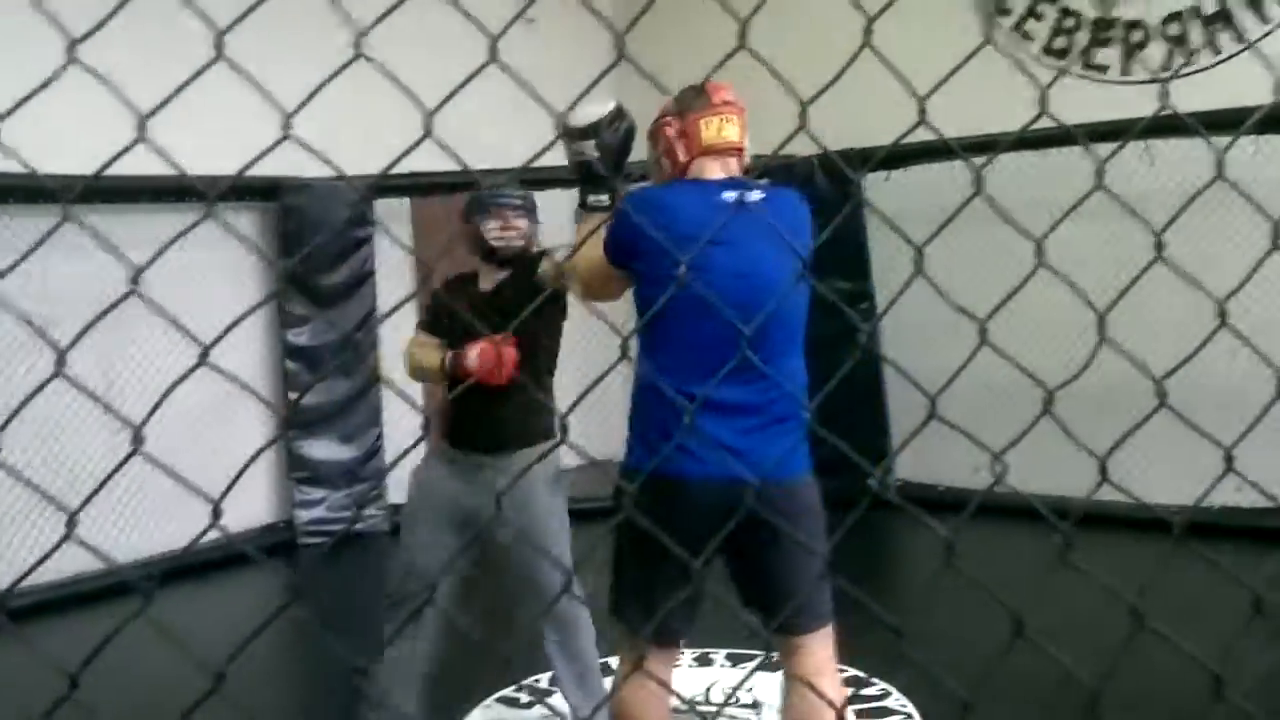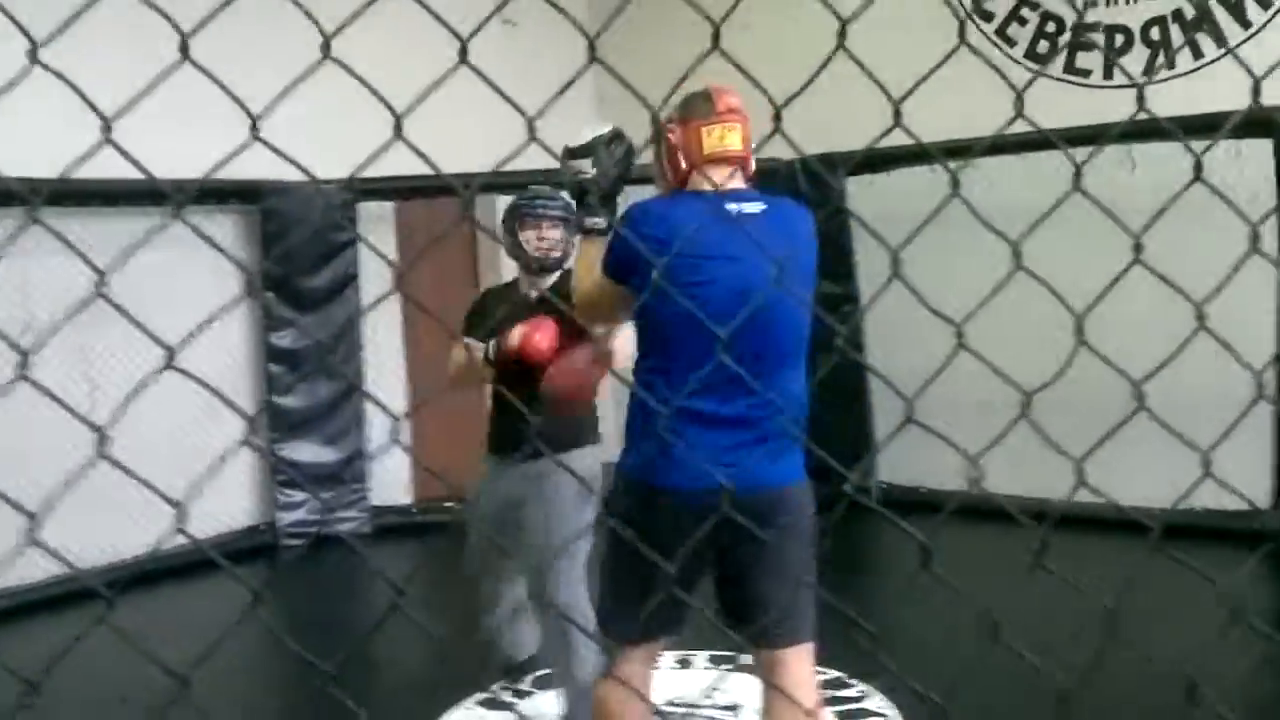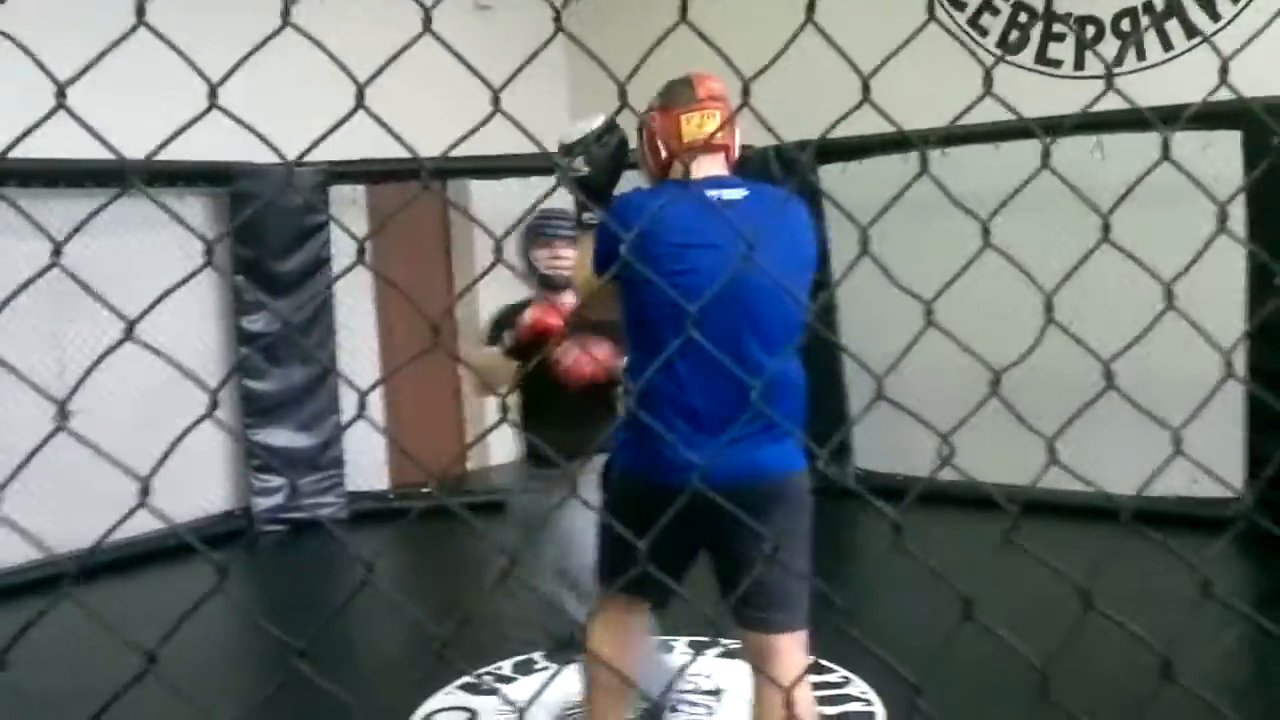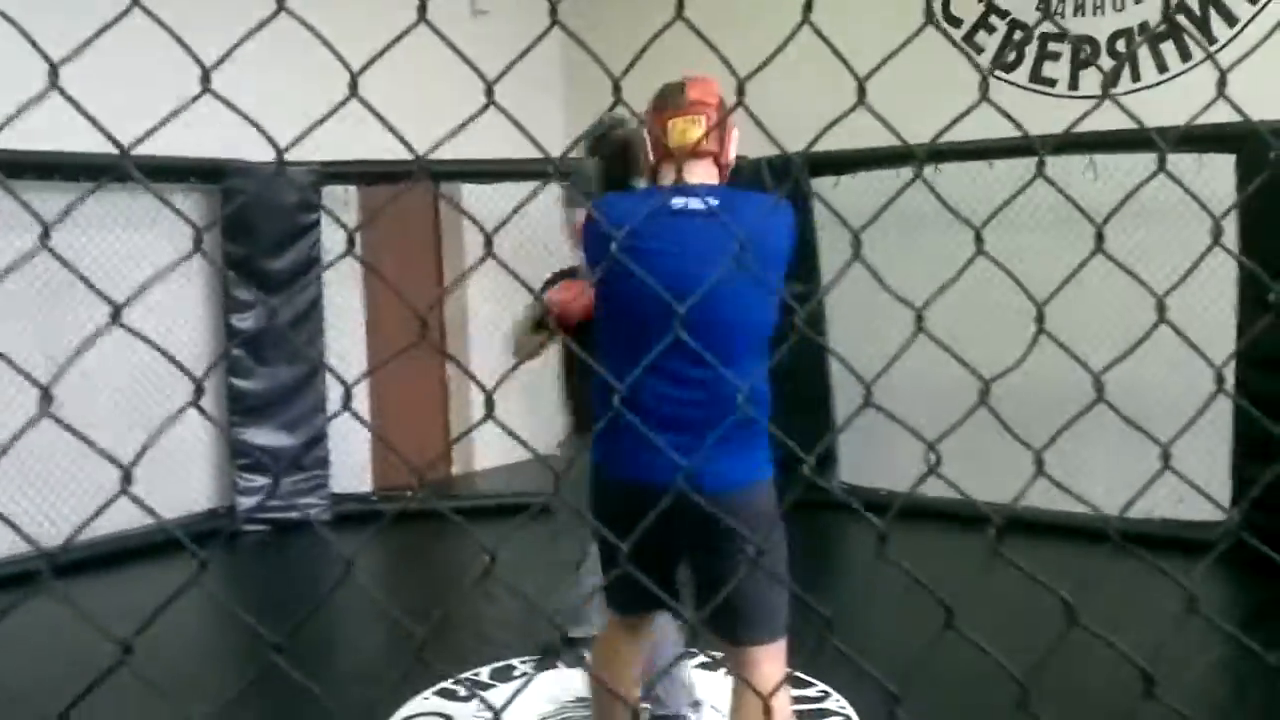
dt=0.2s
person 1, frame 1
left shoulder: (651, 212)
right shoulder: (793, 211)
left elbow: (588, 284)
left wrist: (598, 188)
left hip: (672, 474)
right hip: (777, 472)
left knee: (648, 655)
right knee: (809, 649)
person 1, frame 2
left shoulder: (651, 224)
right shoulder: (797, 226)
left elbow: (590, 308)
left wrist: (595, 210)
left hip: (664, 481)
right hip: (773, 481)
left knee: (630, 655)
right knee: (789, 664)
person 1, frame 3
left shoulder: (636, 215)
right shoulder: (792, 214)
left elbow: (589, 299)
left wrist: (594, 202)
left hip: (656, 463)
right hip: (770, 468)
left knee: (619, 606)
right knee: (780, 652)
person 1, frame 4
left shoulder: (612, 216)
right shoulder: (773, 221)
left hip: (628, 467)
right hip: (731, 475)
left knee: (628, 619)
right knee: (760, 662)
person 2, frame 1
left shoulder: (540, 278)
right shoulder: (451, 293)
right elbow: (416, 360)
right wrist: (457, 362)
left hip: (524, 467)
right hip: (451, 463)
left knee: (555, 592)
right knee: (416, 586)
person 2, frame 2
right shoulder: (492, 304)
left elbow: (619, 348)
right elbow: (458, 370)
right wrist: (501, 349)
left hip: (565, 463)
right hip: (502, 464)
left knee: (557, 586)
right knee: (493, 572)
right ankle: (519, 649)
person 2, frame 3
left shoulder: (607, 314)
right shoulder: (515, 318)
right elbow: (489, 381)
left wrist: (607, 363)
right wrist: (522, 340)
left hip: (594, 466)
right hip: (541, 471)
left knee: (576, 566)
right knee: (535, 565)
right ankle: (592, 626)
person 2, frame 4
right shoulder: (564, 283)
right elbow: (524, 345)
right wrist: (548, 311)
right hip: (588, 439)
right knee: (588, 538)
right ankle: (580, 623)
